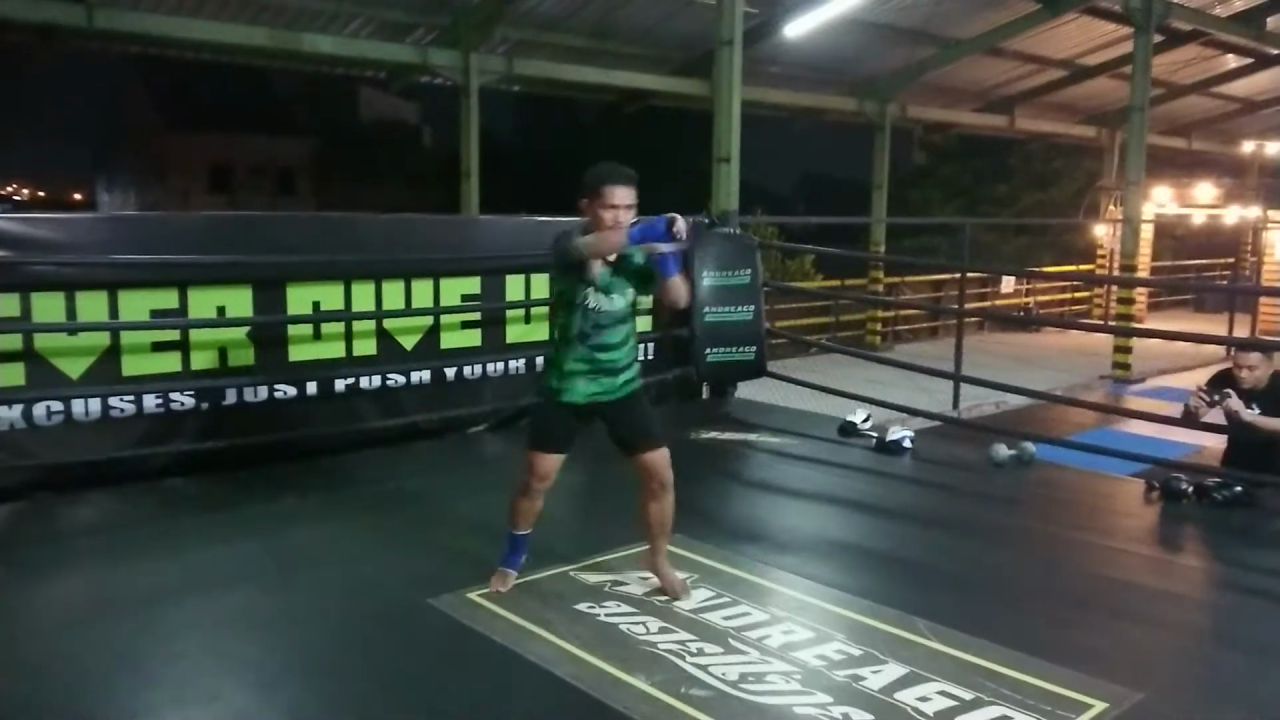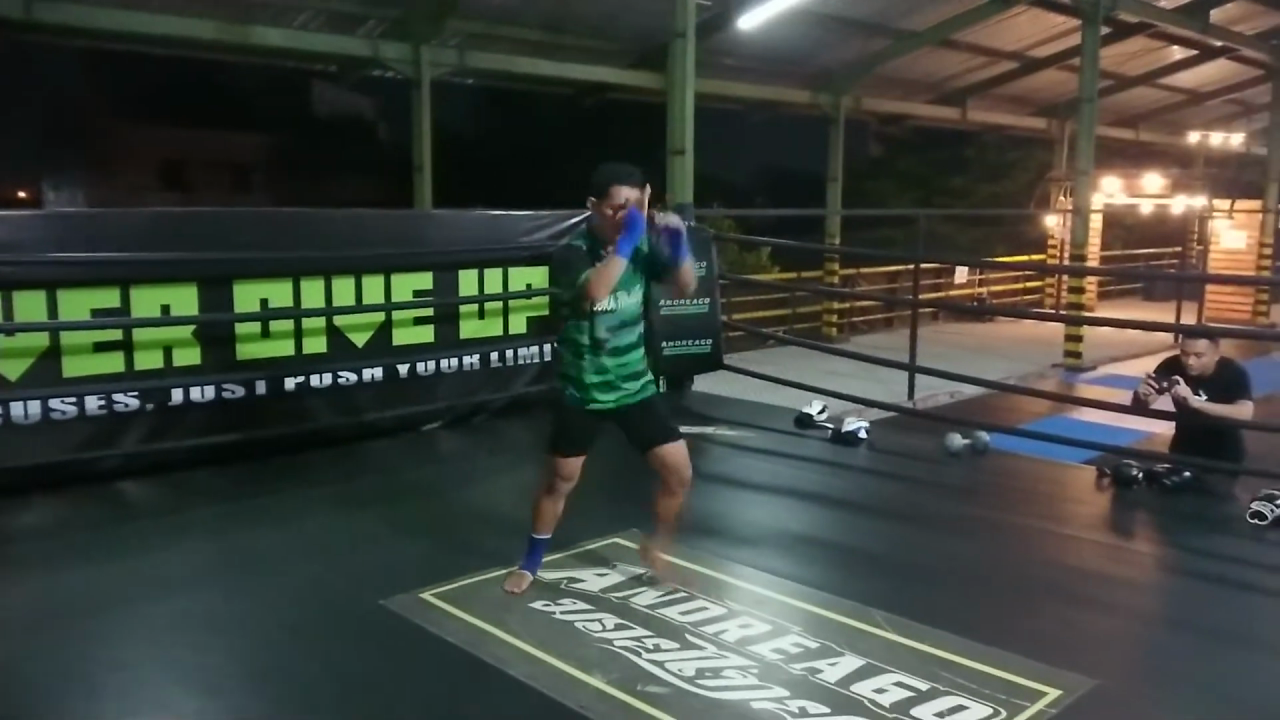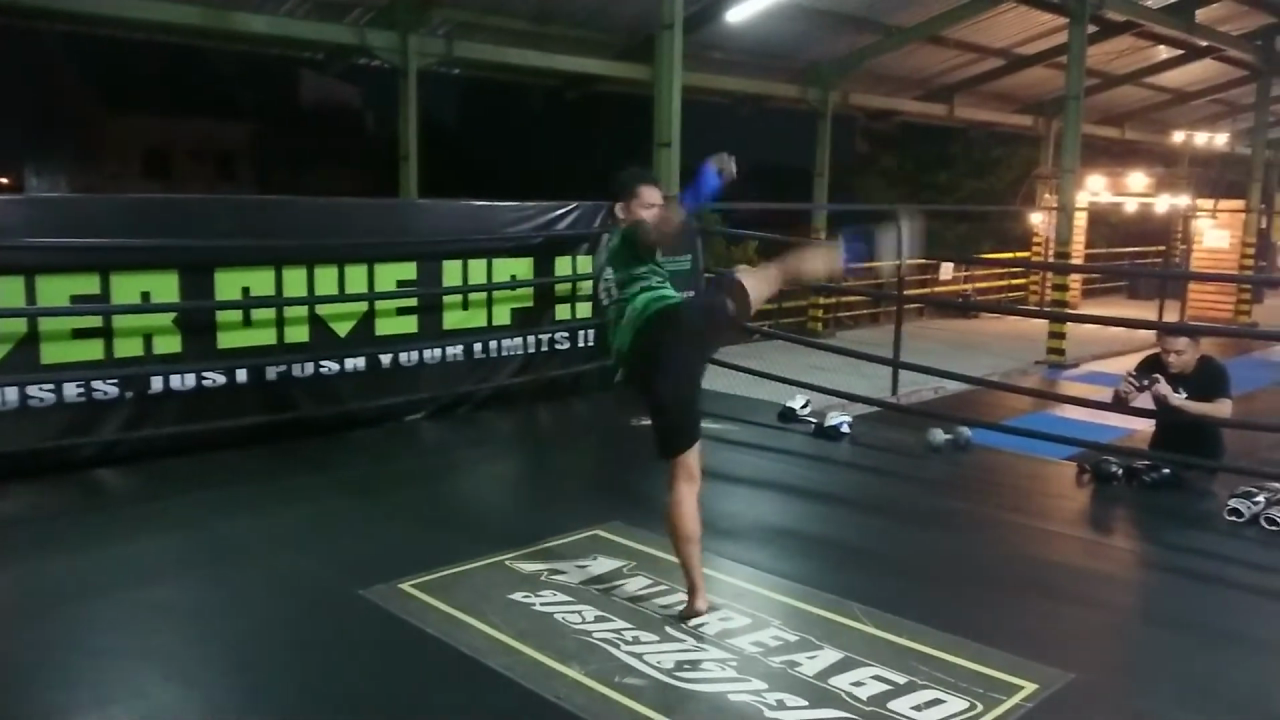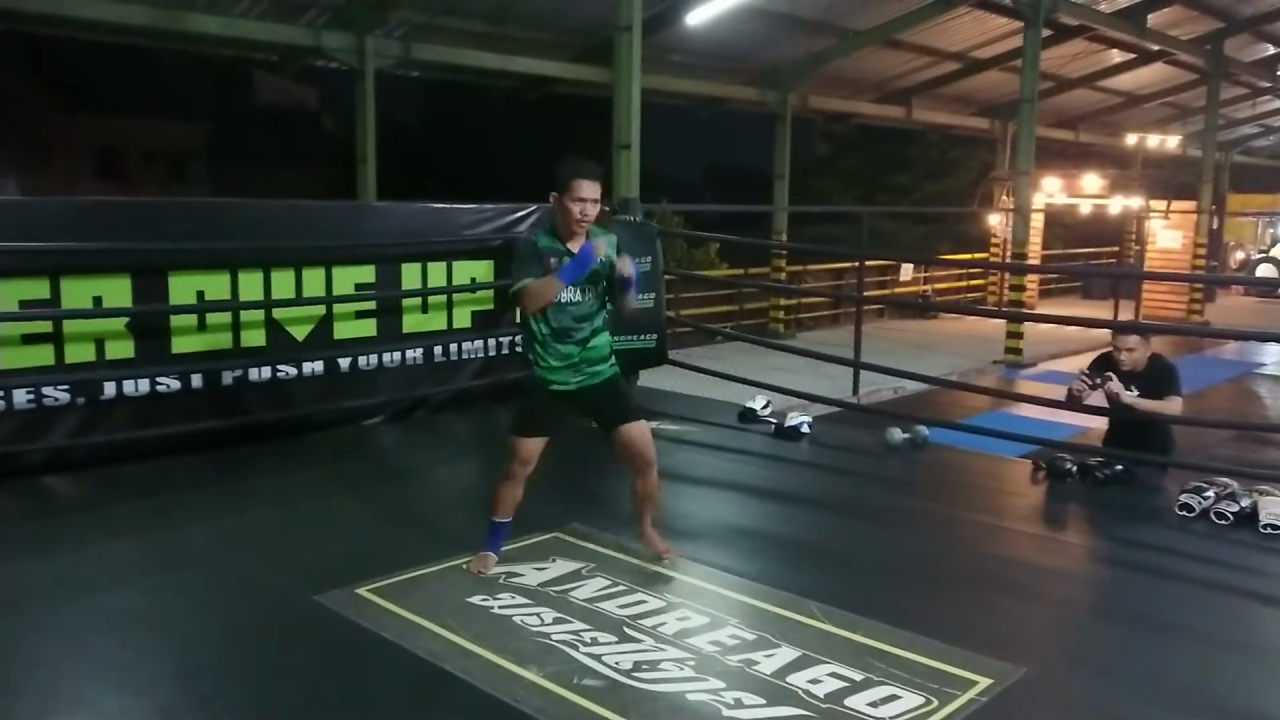
dt=1s
person 1, frame 1
left shoulder: (640, 249)
right shoulder: (567, 245)
left elbow: (678, 301)
right elbow: (591, 250)
left wrist: (667, 256)
right wrist: (654, 229)
left hip: (620, 387)
right hip: (567, 387)
left knee: (660, 476)
right knee: (537, 478)
left ankle: (659, 560)
right ankle: (513, 557)
person 1, frame 2
left shoulder: (643, 246)
right shoulder: (573, 251)
left elbow: (685, 286)
right elbow: (594, 291)
left wrist: (677, 242)
right wrist: (627, 237)
left hip: (634, 387)
right hip: (581, 391)
left knee: (678, 470)
right knee: (560, 480)
left ankle: (655, 546)
right ankle: (530, 562)
person 1, frame 3
left shoulder: (611, 263)
right shoulder: (624, 238)
right elbow: (659, 231)
right wrist: (700, 191)
left hip: (646, 363)
right hip: (673, 328)
left knee: (684, 479)
right knee: (774, 272)
left ankle: (696, 593)
right ankle: (847, 255)
person 1, frame 4
left shoulder: (607, 244)
right shoulder: (533, 246)
left elbow: (624, 306)
right elbow: (527, 302)
left wrist: (625, 280)
right wrist: (576, 267)
left hip: (600, 374)
right hip: (550, 379)
left knee: (643, 454)
right knee: (519, 463)
left ankle: (647, 529)
right ankle: (494, 543)
